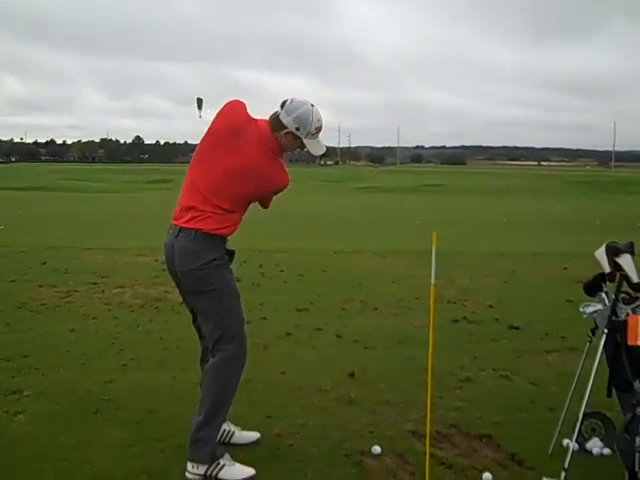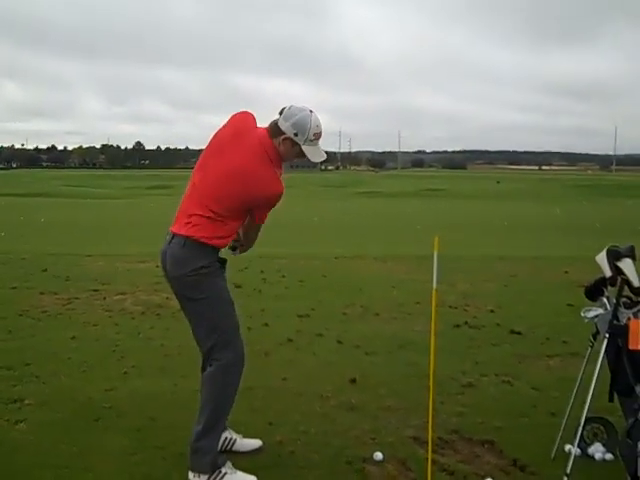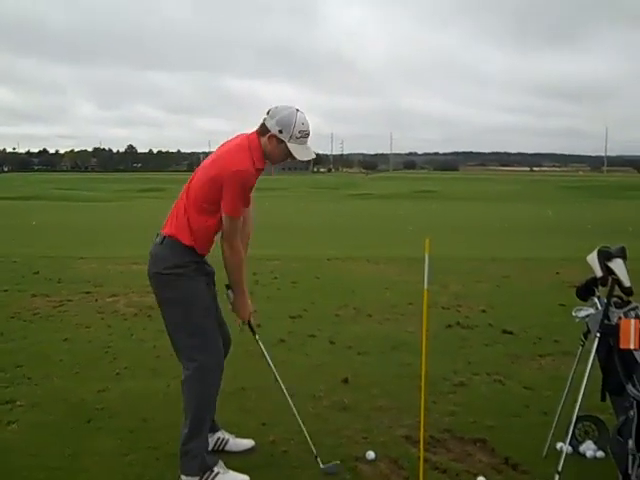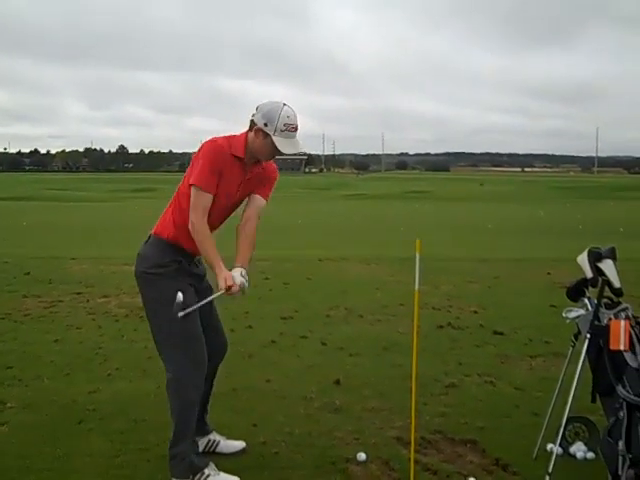
dt=0.2s
person 1, frame 1
left shoulder: (234, 112)
right shoulder: (277, 176)
left hip: (177, 242)
right hip: (203, 251)
left knee: (216, 340)
right knee: (230, 349)
left ankle: (212, 423)
person 1, frame 2
left shoulder: (241, 123)
right shoulder: (270, 186)
right elbow: (249, 234)
right wrist: (240, 245)
left hip: (175, 249)
right hip: (197, 259)
left knee: (216, 347)
right knee: (227, 356)
left ankle: (213, 431)
person 1, frame 3
left shoulder: (246, 142)
right shoulder: (240, 170)
left elbow: (243, 223)
right elbow: (232, 240)
left wrist: (238, 286)
right wrist: (241, 297)
left hip: (182, 256)
right hip: (176, 261)
left knee: (217, 345)
right knee: (204, 358)
left ankle: (205, 431)
person 1, frame 4
left shoulder: (267, 173)
right shoulder: (215, 150)
left elbow: (249, 222)
right elbow: (196, 219)
left wrist: (240, 270)
right wrist: (219, 270)
left hip: (189, 261)
right hip: (162, 261)
left knee: (214, 348)
right knee: (187, 360)
left ankle: (197, 433)
